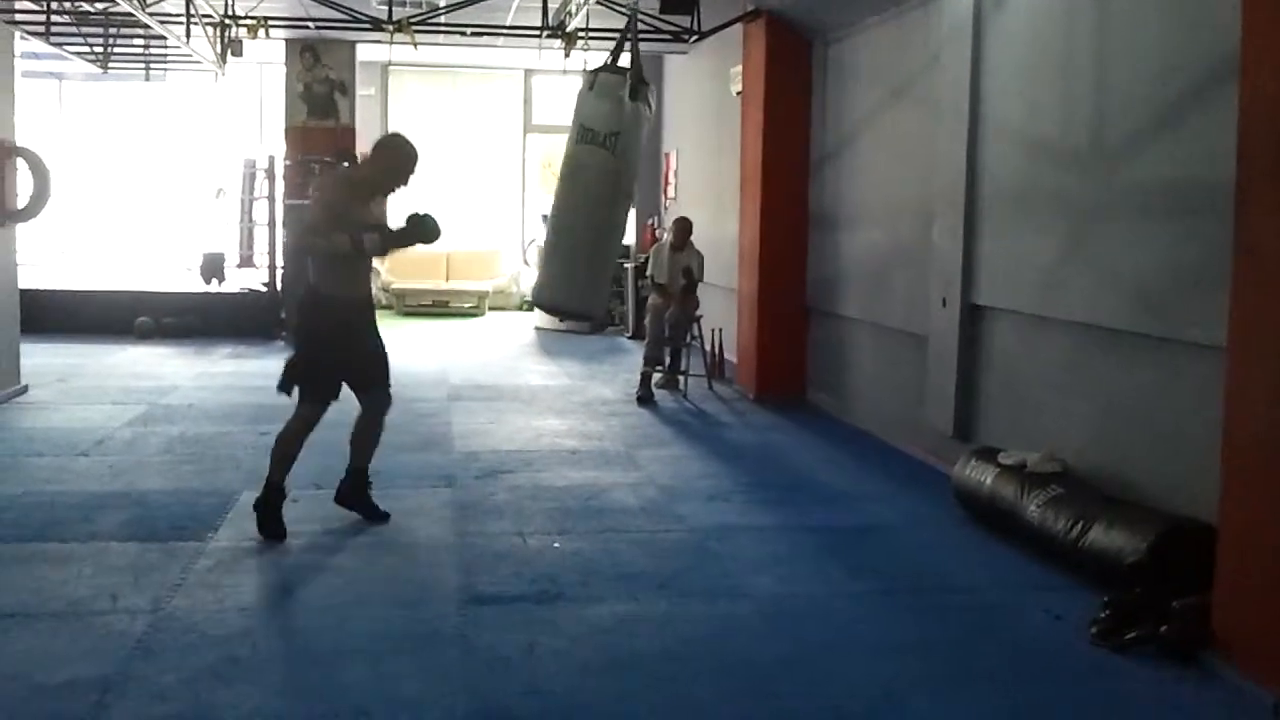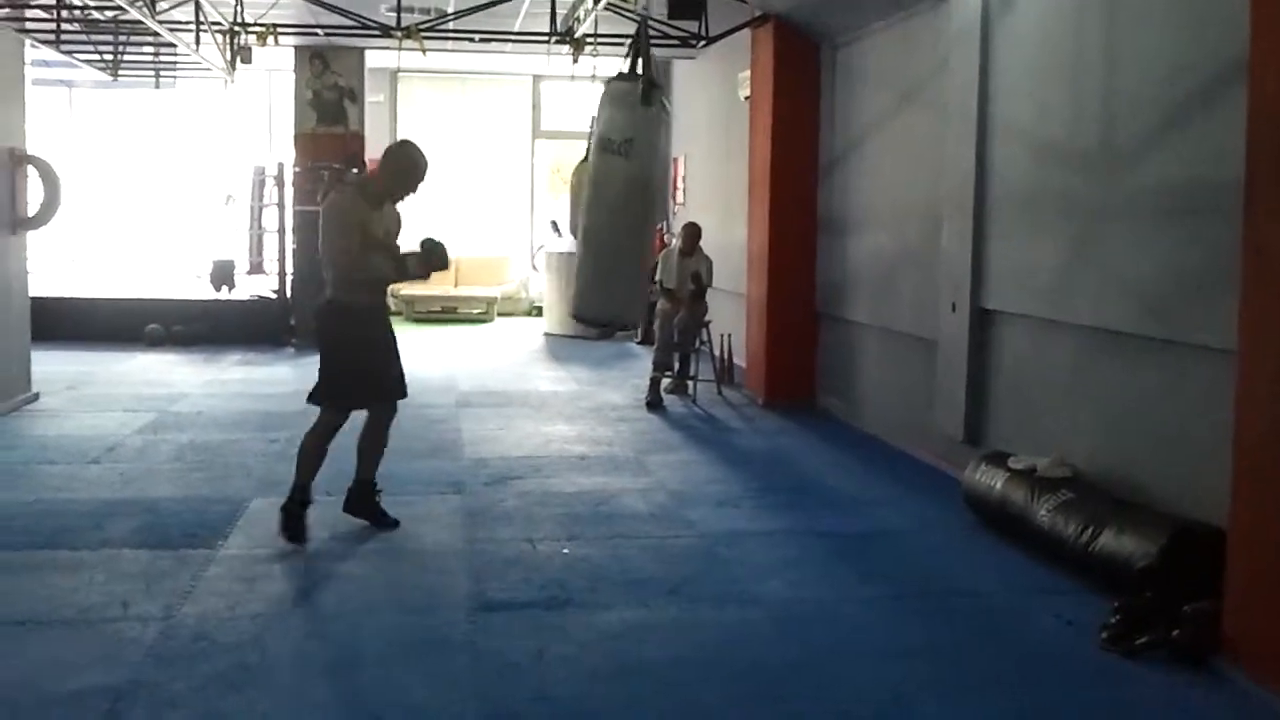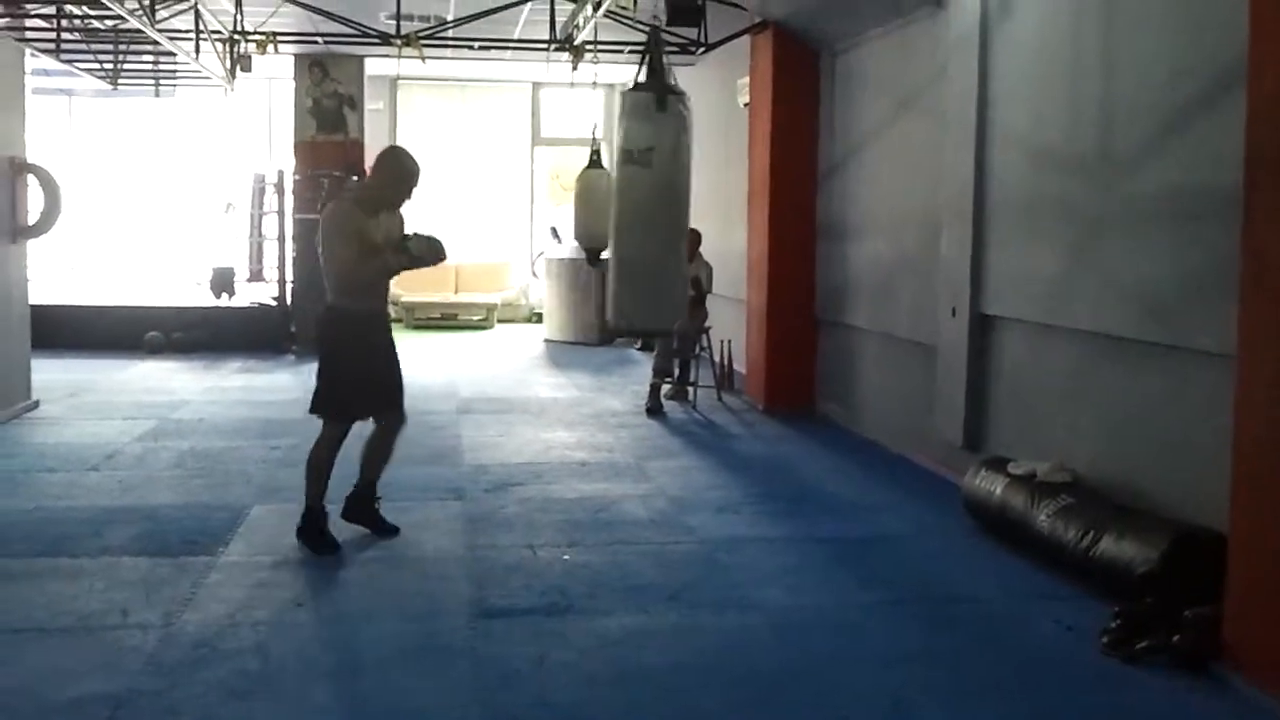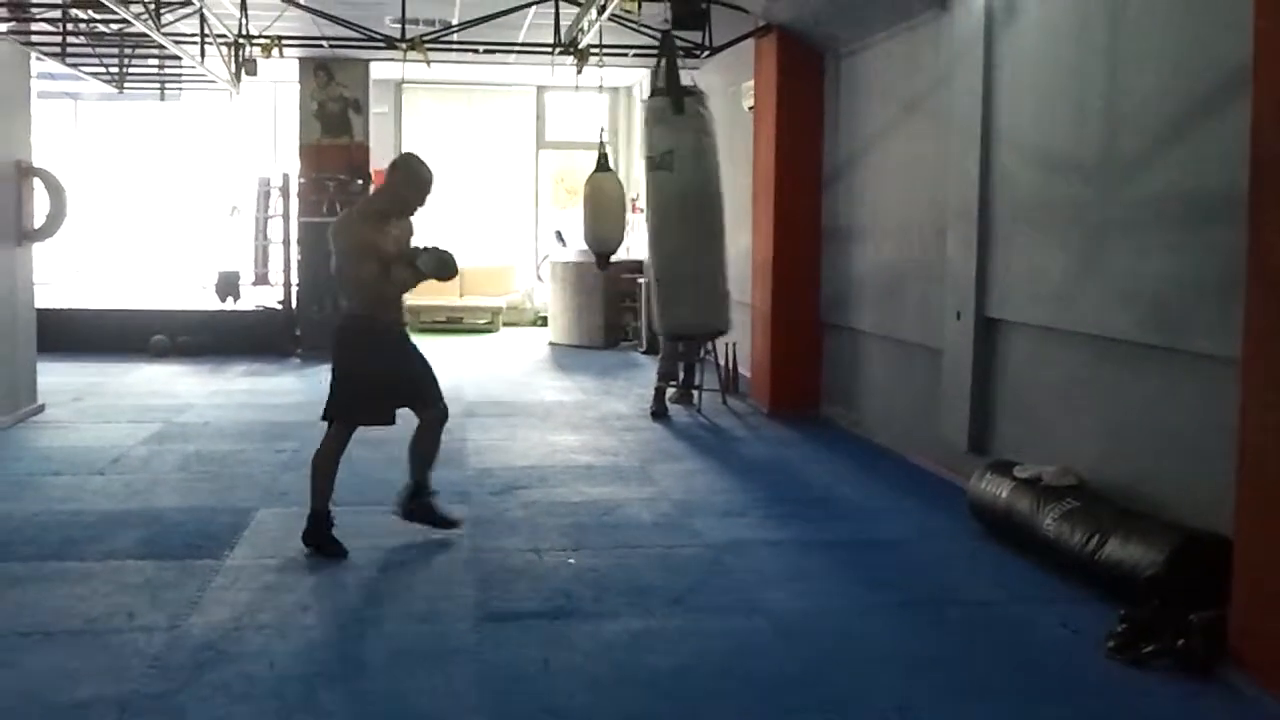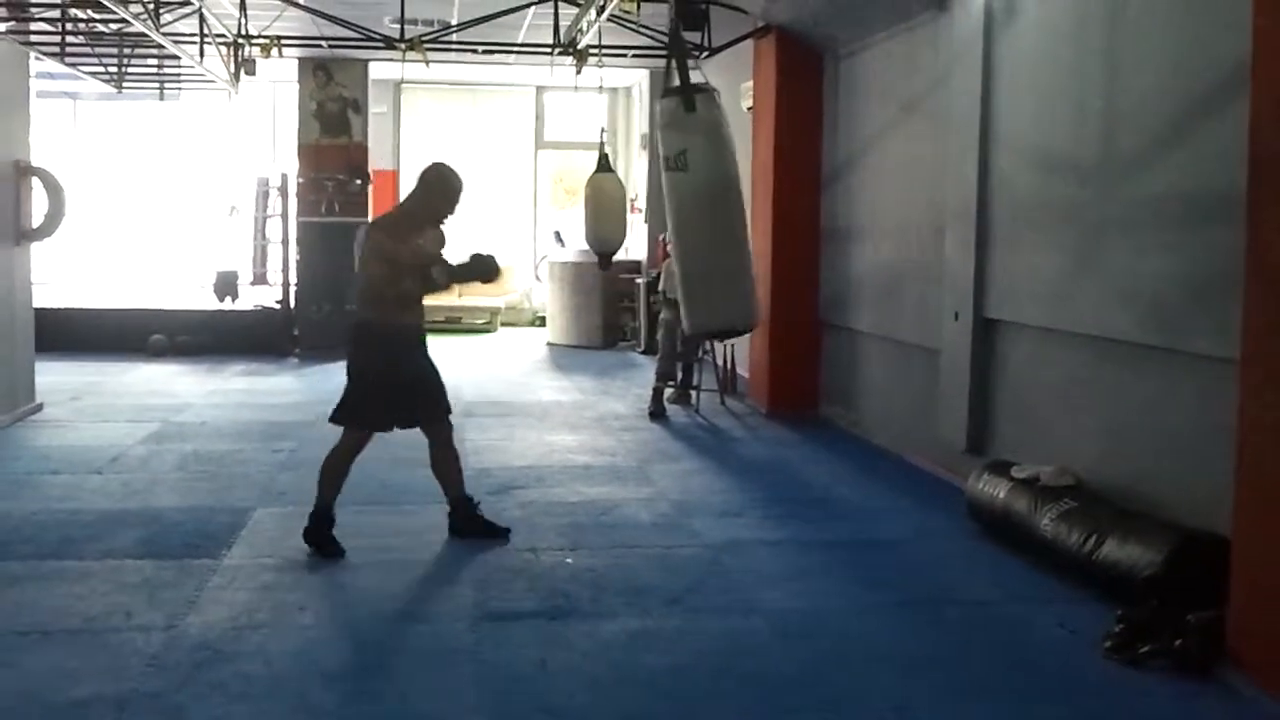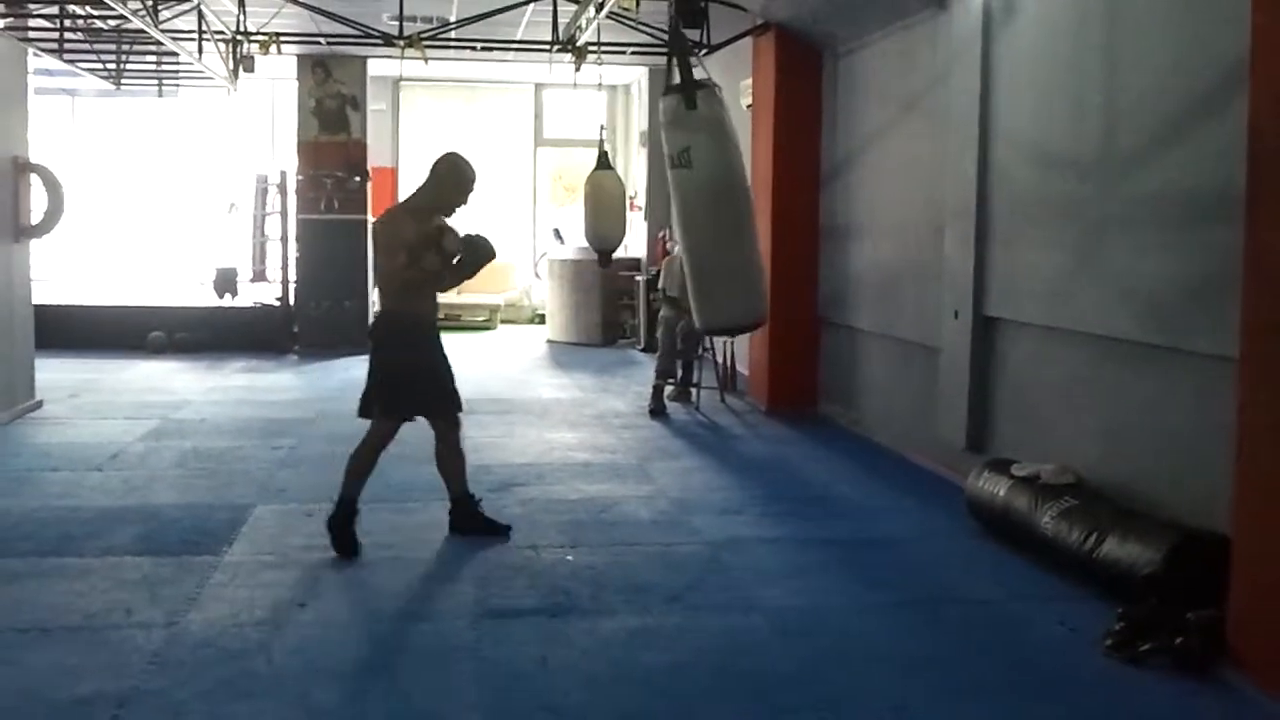
dt=0.2s
person 1, frame 1
left shoulder: (373, 202)
right shoulder: (331, 192)
left elbow: (380, 246)
right elbow: (304, 245)
left wrist: (409, 233)
right wrist: (367, 240)
left hip: (358, 311)
right hip: (323, 312)
left knee: (378, 400)
right knee: (309, 411)
left ankle: (354, 487)
right ankle: (270, 500)
person 1, frame 2
left shoulder: (388, 212)
right shoulder: (343, 206)
right elbow: (342, 270)
right wrist: (394, 265)
left hip: (376, 318)
right hip: (343, 318)
left knee: (384, 409)
right knee: (333, 416)
left ankle: (362, 494)
right ankle: (296, 504)
person 1, frame 3
left shoulder: (391, 218)
right shoulder: (339, 217)
left elbow: (394, 260)
right elbow: (346, 278)
left wrist: (415, 254)
right wrist: (397, 259)
left hip: (376, 329)
right hip: (344, 330)
left knee: (391, 419)
right knee: (336, 428)
left ankle: (362, 501)
right ankle: (311, 520)
person 1, frame 4
left shoulder: (400, 224)
right shoulder: (354, 227)
right elbow: (366, 291)
left wrist: (428, 263)
right wrist: (420, 266)
left hip: (393, 333)
right hip: (359, 336)
left knee: (434, 412)
right knee: (340, 432)
left ankle: (417, 498)
right ankle: (317, 524)
person 1, frame 5
left shoulder: (433, 235)
right shoulder: (379, 235)
left elbow: (434, 280)
right elbow: (371, 298)
left wrist: (470, 271)
right wrist: (430, 277)
left hip: (411, 343)
right hip: (376, 343)
left knee: (441, 430)
right knee: (355, 437)
left ankle: (462, 514)
right ankle: (320, 522)
person 1, frame 6
left shoulder: (436, 224)
right shoulder: (394, 223)
right elbow: (398, 282)
left wrist: (472, 258)
right wrist: (439, 253)
left hip: (424, 334)
right hip: (396, 334)
left knee: (448, 424)
right knee: (383, 429)
left ankle: (463, 510)
right ankle: (343, 514)
